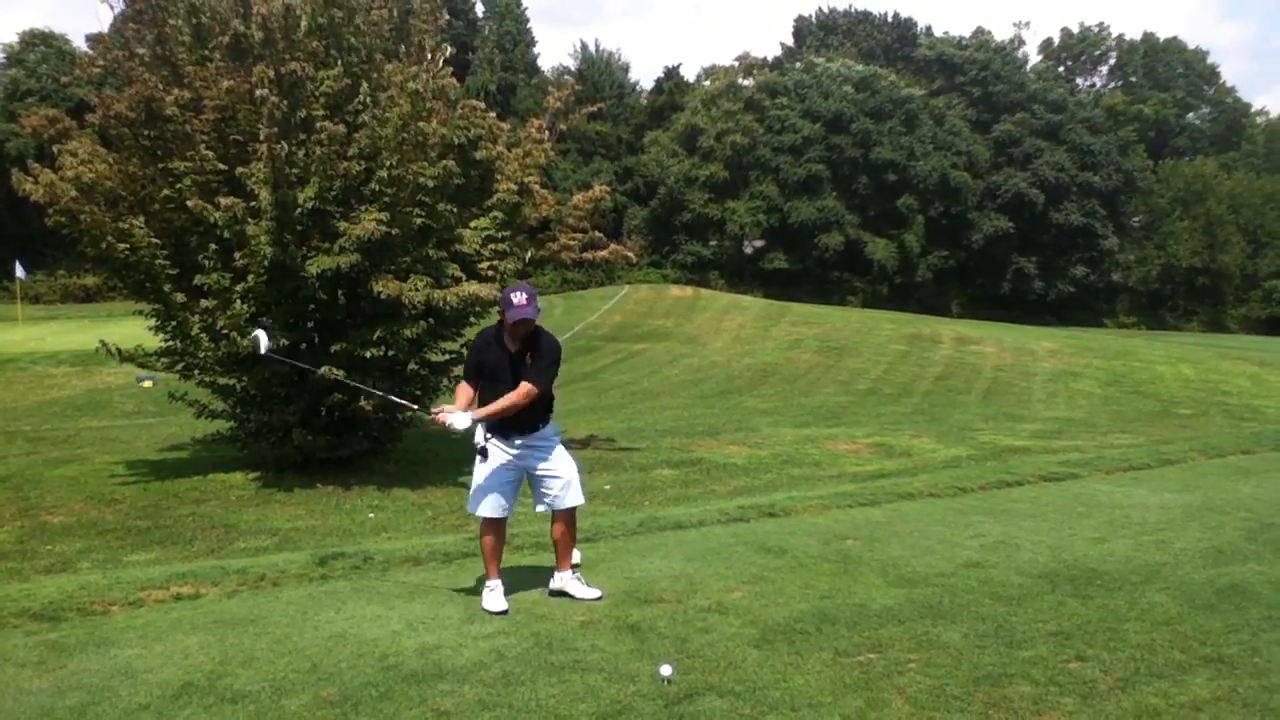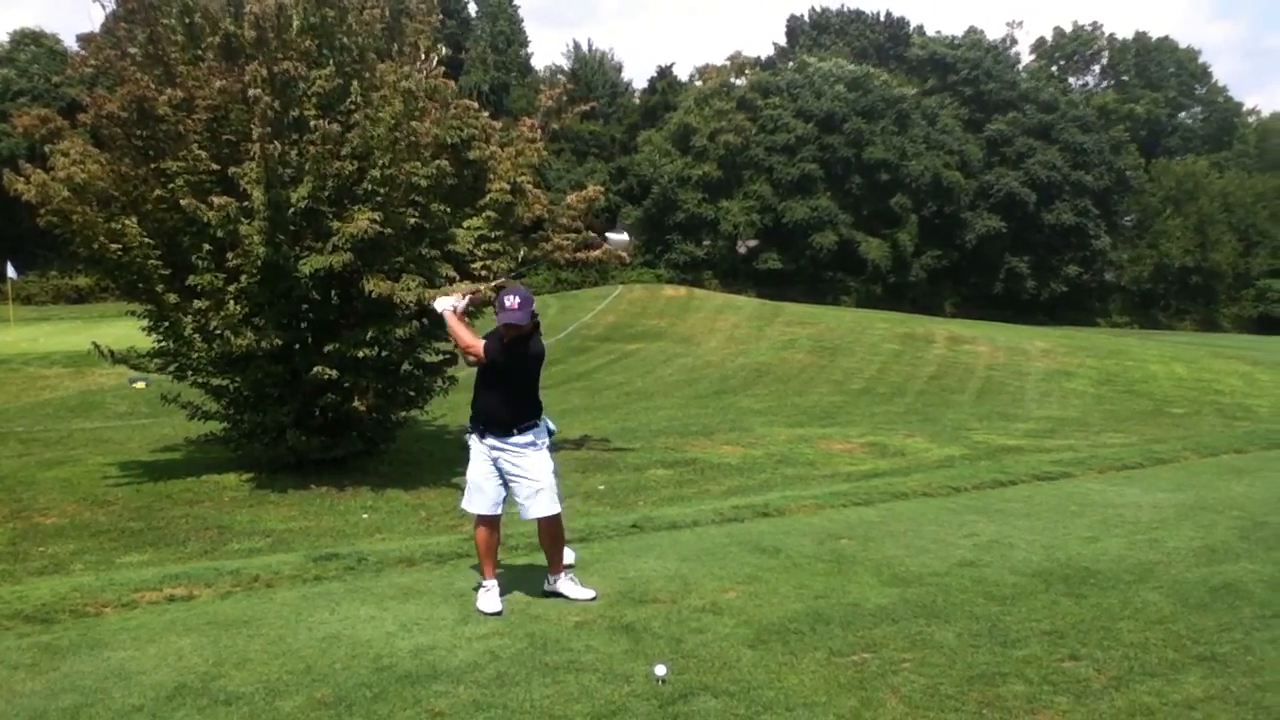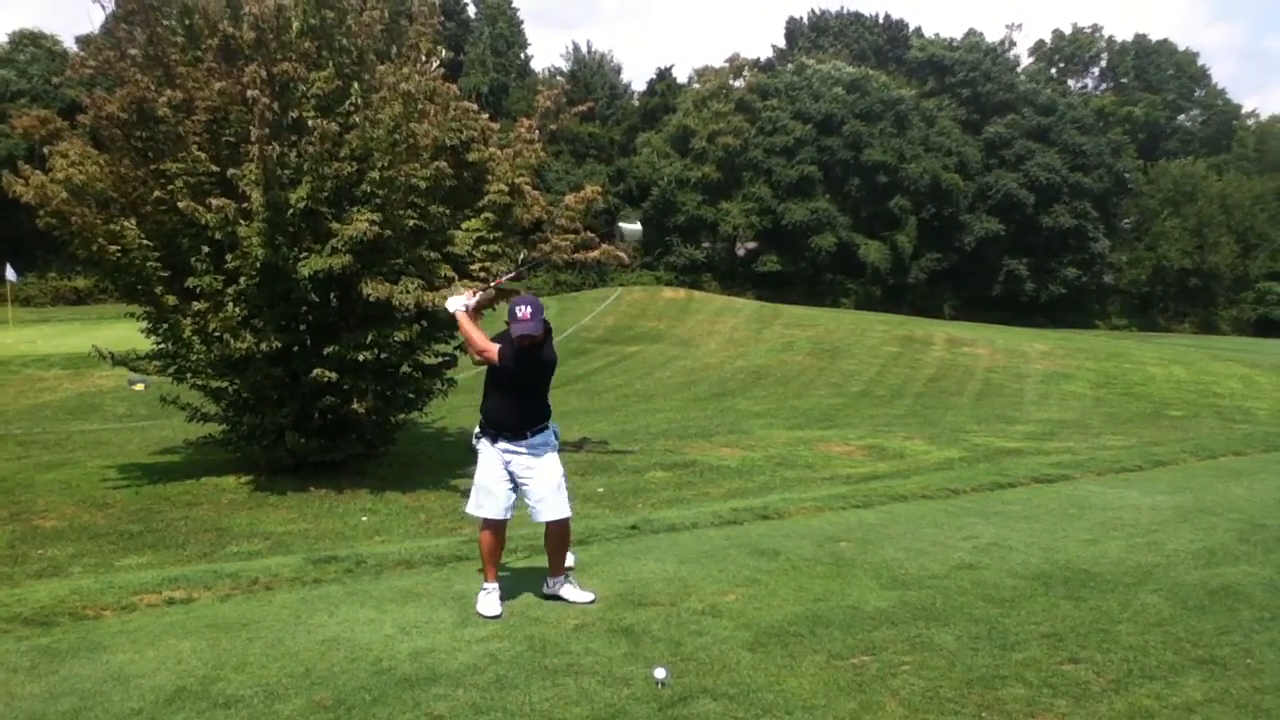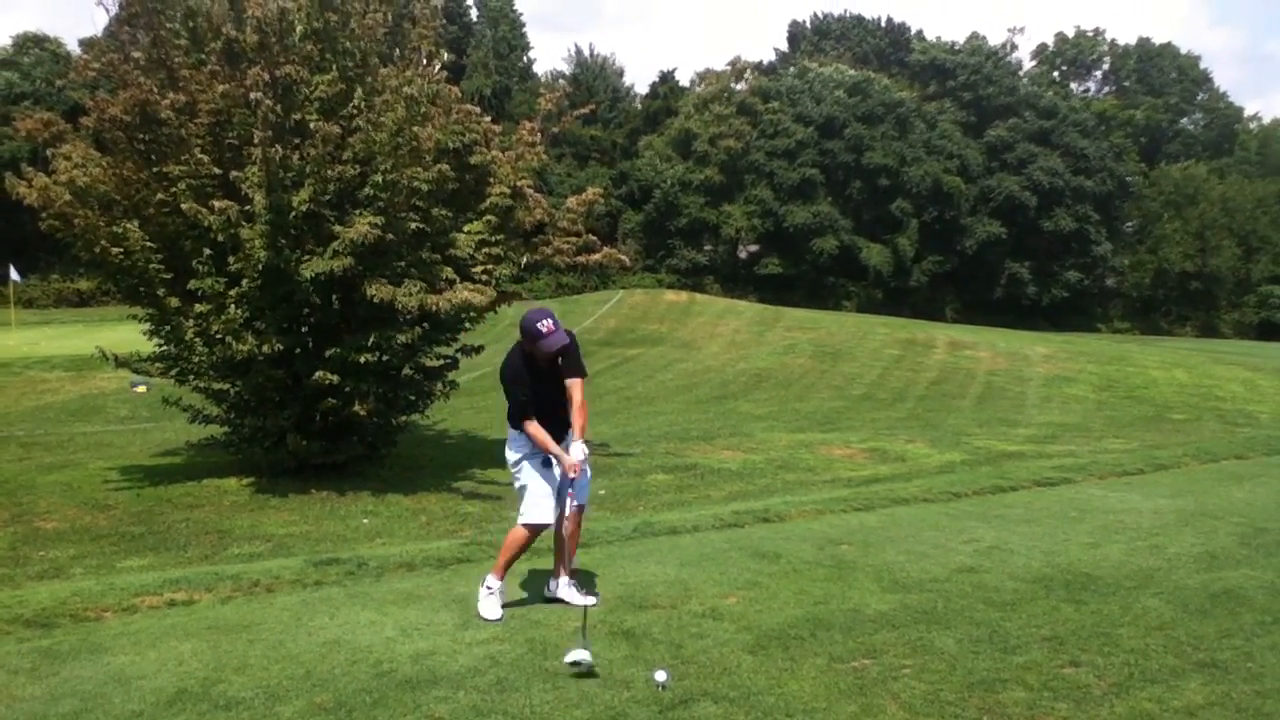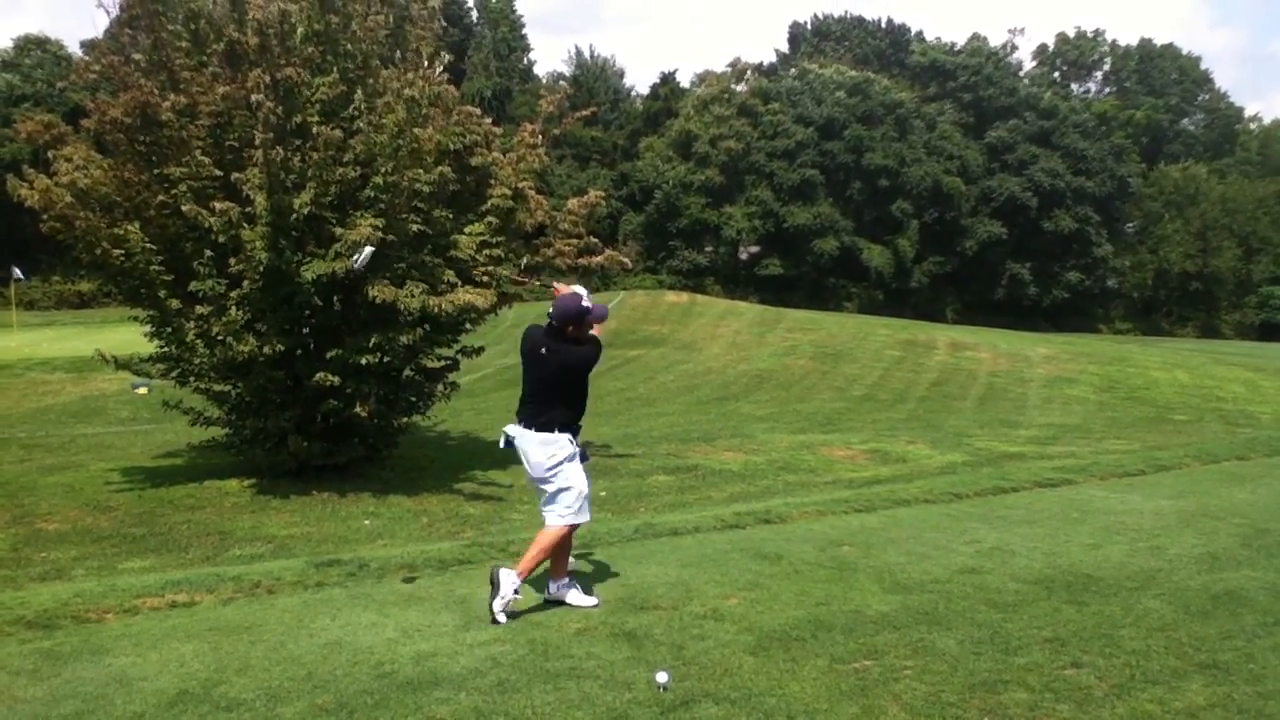
dt=0.3s
person 1, frame 1
left shoulder: (548, 346)
right shoulder: (484, 341)
left elbow: (524, 395)
right elbow: (470, 382)
left wrist: (475, 416)
right wrist: (458, 410)
left hip: (540, 438)
right hip: (496, 440)
left knee: (566, 504)
right knee: (492, 515)
left ankle: (564, 575)
right ankle: (493, 583)
person 1, frame 2
left shoulder: (529, 350)
right shoulder: (502, 334)
left elbow: (474, 347)
right elbow: (473, 356)
left wrist: (447, 311)
right wrist: (458, 314)
left hip: (523, 441)
right hip: (484, 439)
left knee: (547, 512)
right knee: (485, 514)
left ankle: (557, 577)
right ankle: (489, 584)
person 1, frame 3
left shoulder: (542, 355)
right shoulder: (510, 338)
left elbow: (484, 351)
right elbow: (479, 351)
left wrist: (461, 312)
right wrist: (468, 311)
left hip: (535, 443)
right hip: (493, 443)
left knee: (556, 515)
right knee: (491, 517)
left ankle: (557, 580)
right ankle: (490, 586)
person 1, frame 4
left shoulder: (567, 346)
right shoulder: (514, 368)
left elbow: (576, 395)
right elbow: (529, 422)
left wrist: (577, 443)
right wrist: (560, 456)
left hip: (567, 440)
right hip: (531, 446)
left knee: (573, 509)
right knee: (536, 519)
left ankle: (560, 581)
right ankle: (493, 584)
person 1, frame 5
left shoulder: (534, 338)
right shoulder: (582, 354)
right elbow: (594, 335)
left wrist: (568, 301)
right wrist: (571, 296)
left hip: (529, 434)
right hip: (553, 442)
left knee: (561, 513)
right knee: (564, 518)
left ankle: (558, 582)
right ankle: (512, 578)
